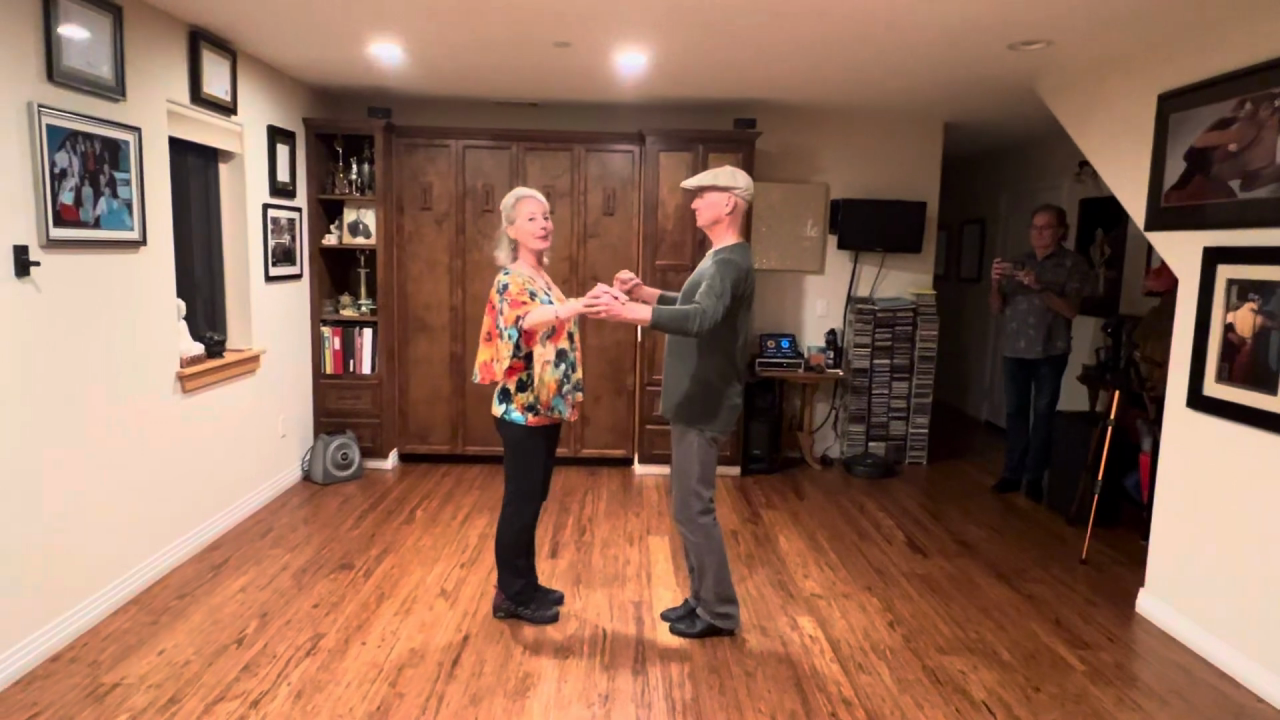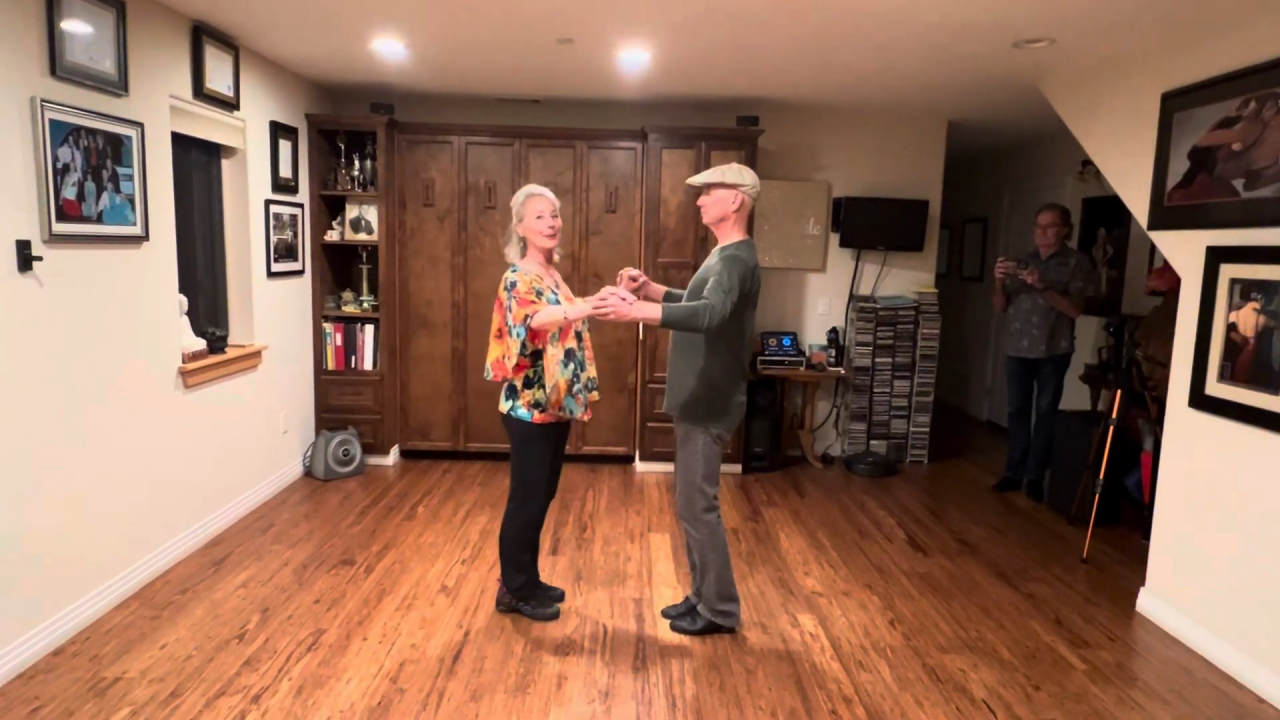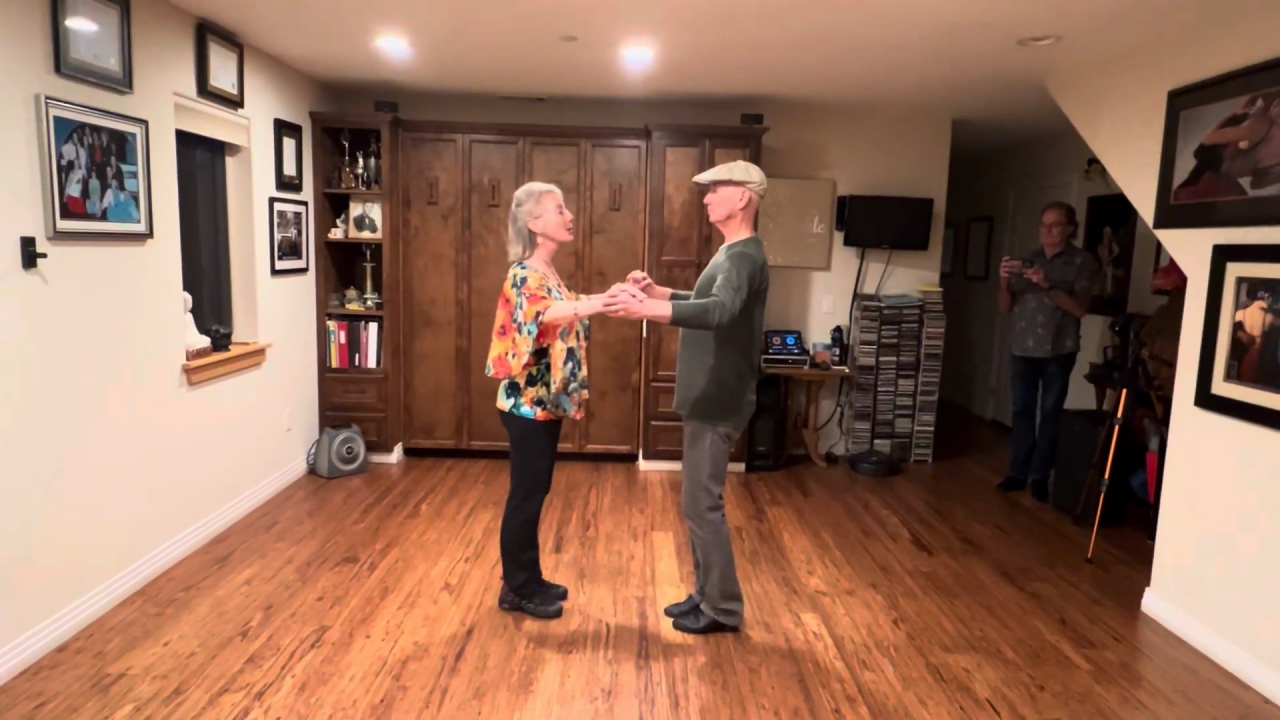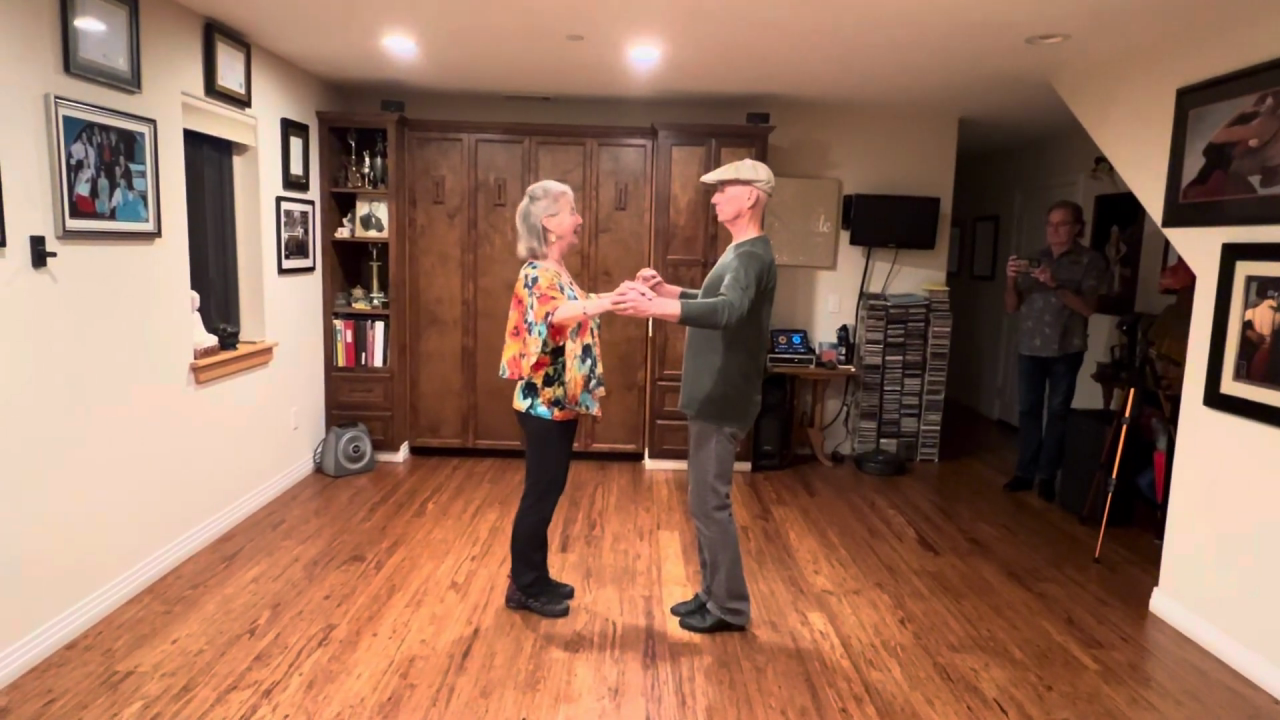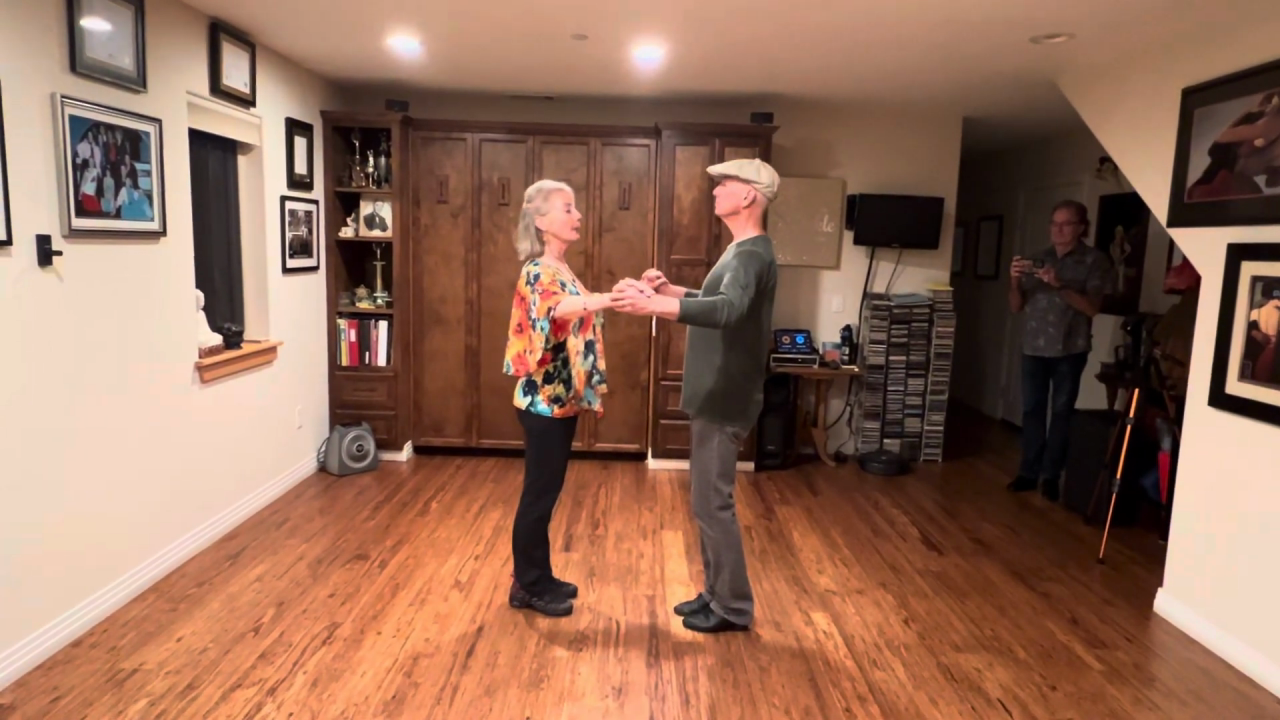
dt=1s
person 1, frame 1
left shoulder: (731, 262)
right shoulder: (720, 258)
left elbow: (701, 318)
right elbow: (686, 306)
left wrist: (627, 312)
right wrist: (641, 292)
left hip: (705, 406)
right hip: (694, 401)
left knee: (692, 508)
right knee: (689, 505)
left ankle: (720, 612)
right ankle: (703, 599)
person 1, frame 2
left shoulder: (737, 260)
right shoulder: (724, 255)
left elbow: (708, 314)
right elbow: (694, 303)
left wrist: (636, 311)
right wrist: (648, 288)
left hip: (709, 403)
right hip: (698, 399)
left knee: (697, 505)
right knee: (692, 503)
left ankle: (720, 609)
right ankle: (703, 596)
person 1, frame 3
left shoulder: (745, 257)
right shoulder: (732, 253)
left elbow: (718, 311)
right elbow: (703, 303)
left wrist: (645, 310)
right wrist: (656, 291)
left hip: (719, 402)
right hip: (707, 398)
left knee: (702, 504)
right knee: (699, 502)
left ankle: (724, 608)
right ankle: (706, 595)
person 1, frame 4
left shoulder: (752, 256)
right shoulder: (740, 252)
left elbow: (727, 311)
left wrist: (653, 308)
right wrist: (665, 290)
left hip: (724, 401)
right hip: (713, 396)
left knee: (709, 503)
right knee: (705, 500)
left ankle: (730, 607)
right ankle: (713, 594)
person 1, frame 5
left shoulder: (753, 255)
right shoulder: (743, 251)
left elbow: (727, 310)
left wrist: (652, 305)
right wrist: (670, 290)
left hip: (726, 400)
right hip: (716, 395)
left knee: (713, 503)
right knee: (708, 500)
left ankle: (734, 607)
right ankle: (717, 593)
person 2, frame 1
left shoulder: (542, 276)
right shoulder: (510, 280)
right elbow: (526, 320)
left wrist: (589, 304)
right wrist: (577, 305)
left hip: (546, 404)
right hip: (521, 407)
left knee: (534, 497)
right knee: (521, 499)
left ankle: (525, 585)
right ankle: (511, 594)
person 2, frame 2
left shoulder: (552, 274)
right shoulder: (519, 278)
right elbow: (532, 319)
left wrist: (599, 301)
right wrist: (585, 308)
left hip: (554, 403)
right hip: (529, 405)
left knee: (542, 495)
right knee: (527, 497)
left ankle: (527, 581)
right ankle: (514, 590)
person 2, frame 3
left shoulder: (547, 272)
right shoulder: (524, 275)
left elbow: (566, 313)
right elbow: (542, 315)
left wrist: (606, 298)
right wrist: (598, 303)
left hip: (547, 400)
right hip: (528, 402)
left knee: (535, 493)
right knee: (525, 494)
left ankle: (529, 579)
right ankle: (516, 589)
person 2, frame 4
left shoulder: (557, 271)
right shoulder: (536, 274)
left elbow: (577, 313)
right elbow: (554, 315)
left wrist: (617, 296)
right wrist: (607, 302)
left hip: (561, 400)
right hip: (543, 403)
left knee: (548, 492)
right knee: (540, 494)
left ankle: (535, 579)
right ankle: (524, 587)
person 2, frame 5
left shoulder: (561, 269)
right shoulder: (538, 272)
left elbow: (579, 313)
right elbow: (555, 311)
left wrist: (617, 296)
right wrist: (607, 298)
left hip: (562, 398)
right hip: (544, 400)
left knee: (547, 490)
right knee: (539, 493)
left ankle: (538, 577)
right ankle: (526, 586)
person 3, frame 1
left shoulder: (1073, 264)
right shoulder: (1018, 262)
left elbow: (1071, 310)
right elbow: (997, 308)
left wrist: (1039, 287)
right wrist: (996, 283)
left hip: (1050, 352)
right hip: (1014, 350)
left knee: (1043, 414)
right knee: (1015, 412)
left ankle: (1034, 478)
right ankle: (1012, 473)
person 3, frame 2
left shoulder: (1077, 263)
right shoulder: (1022, 261)
left elbow: (1075, 309)
right elbow: (1000, 307)
left wrist: (1043, 287)
right wrist: (999, 282)
left hip: (1053, 351)
right hip: (1018, 349)
left knee: (1045, 413)
right knee: (1017, 411)
left ankle: (1035, 477)
right ankle: (1013, 472)
person 3, frame 3
left shoulder: (1083, 262)
right shoulder: (1027, 260)
left elbow: (1080, 308)
right elbow: (1005, 306)
left wrist: (1048, 286)
right wrist: (1004, 281)
left hip: (1058, 350)
right hip: (1023, 348)
left knee: (1050, 412)
right knee: (1021, 410)
left ankle: (1040, 476)
right ankle: (1018, 472)
person 3, frame 4
left shoulder: (1090, 261)
right shoulder: (1034, 259)
left elbow: (1088, 307)
right elbow: (1012, 306)
left wrist: (1055, 285)
right wrist: (1011, 280)
left hip: (1065, 349)
right hip: (1030, 347)
left knee: (1057, 412)
right knee: (1028, 410)
left ankle: (1047, 476)
right ankle: (1025, 472)
person 3, frame 5
left shoulder: (1095, 261)
right shoulder: (1038, 259)
left elbow: (1092, 307)
right elbow: (1016, 306)
left wrist: (1059, 285)
right wrist: (1015, 281)
left hip: (1069, 349)
right hip: (1033, 347)
left knee: (1061, 412)
right knee: (1032, 410)
left ankle: (1051, 476)
right ankle: (1028, 472)
